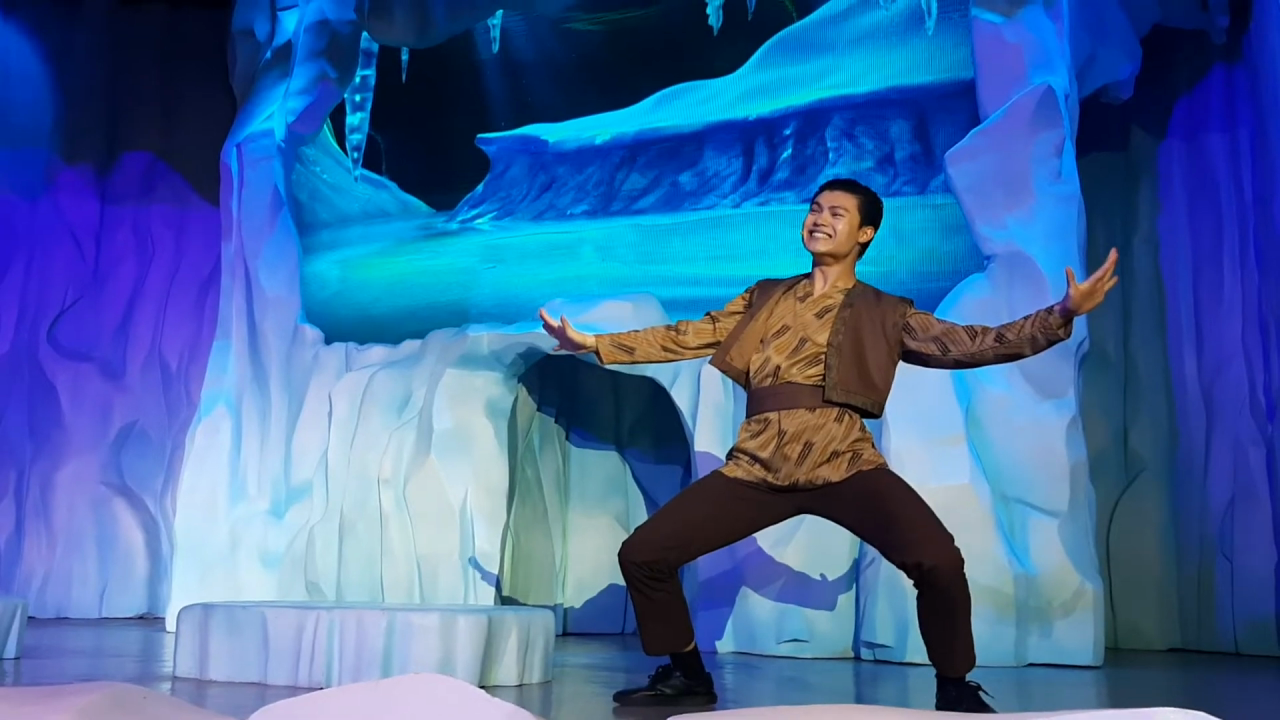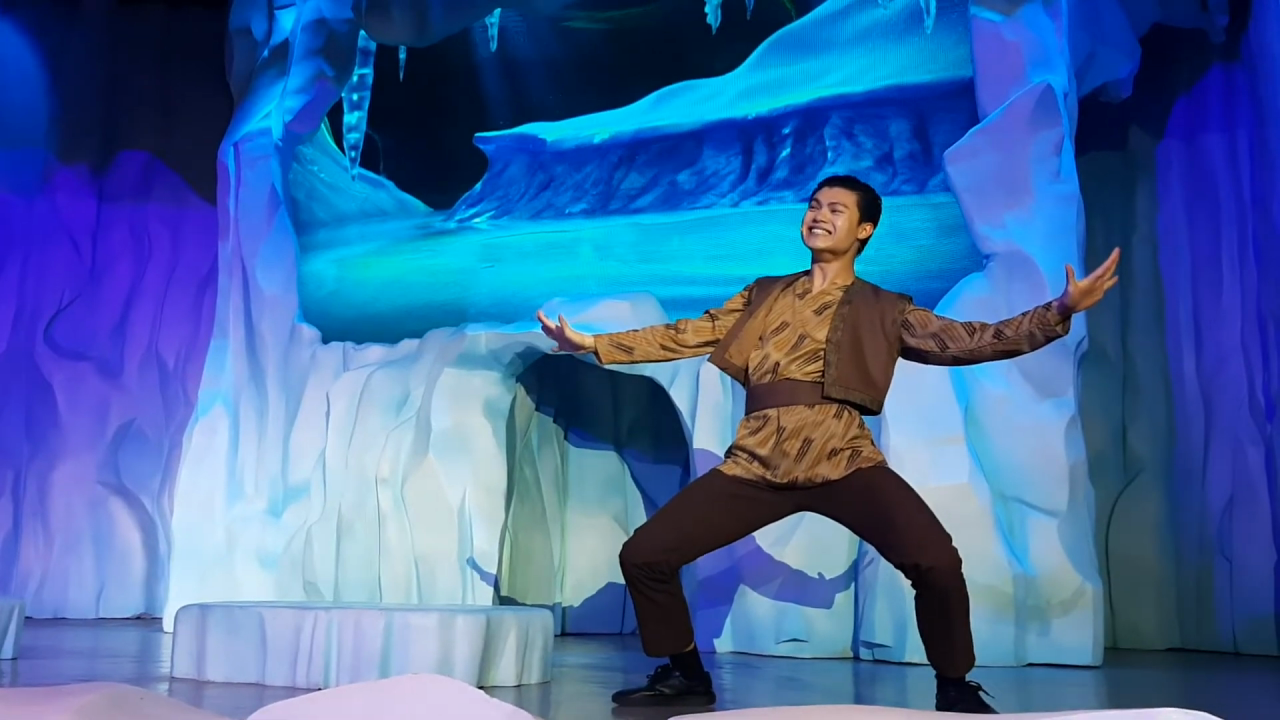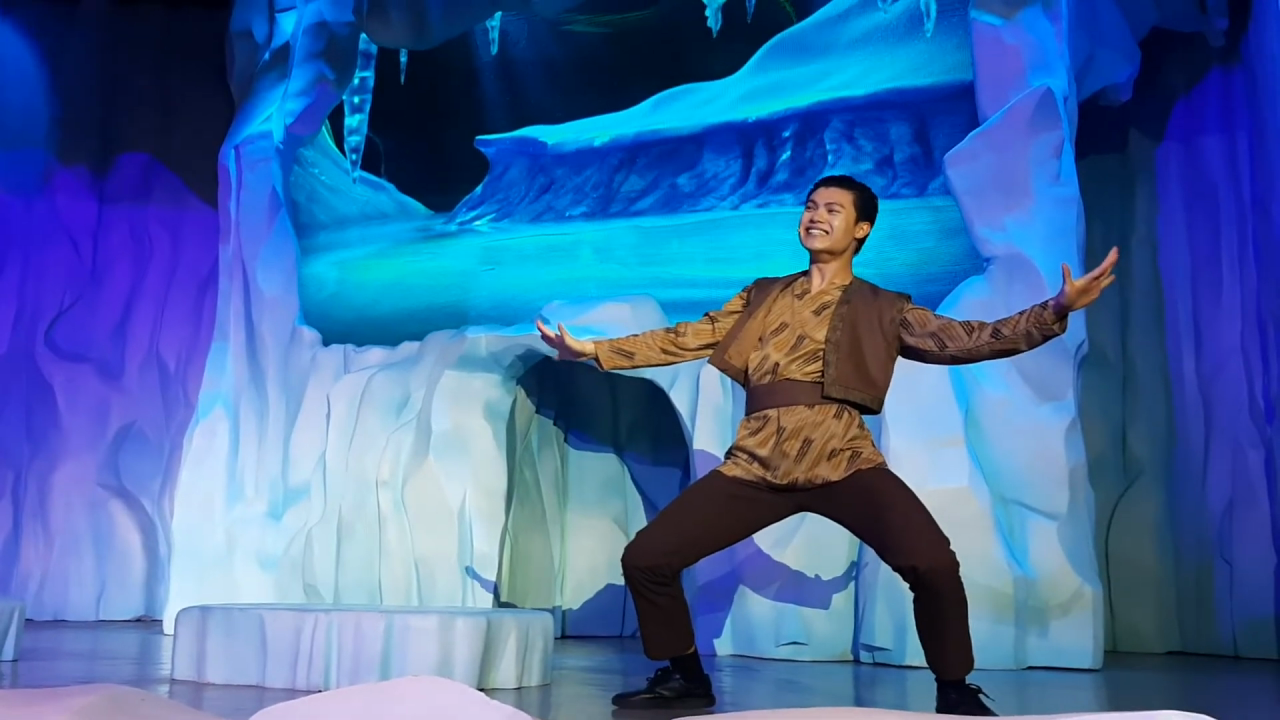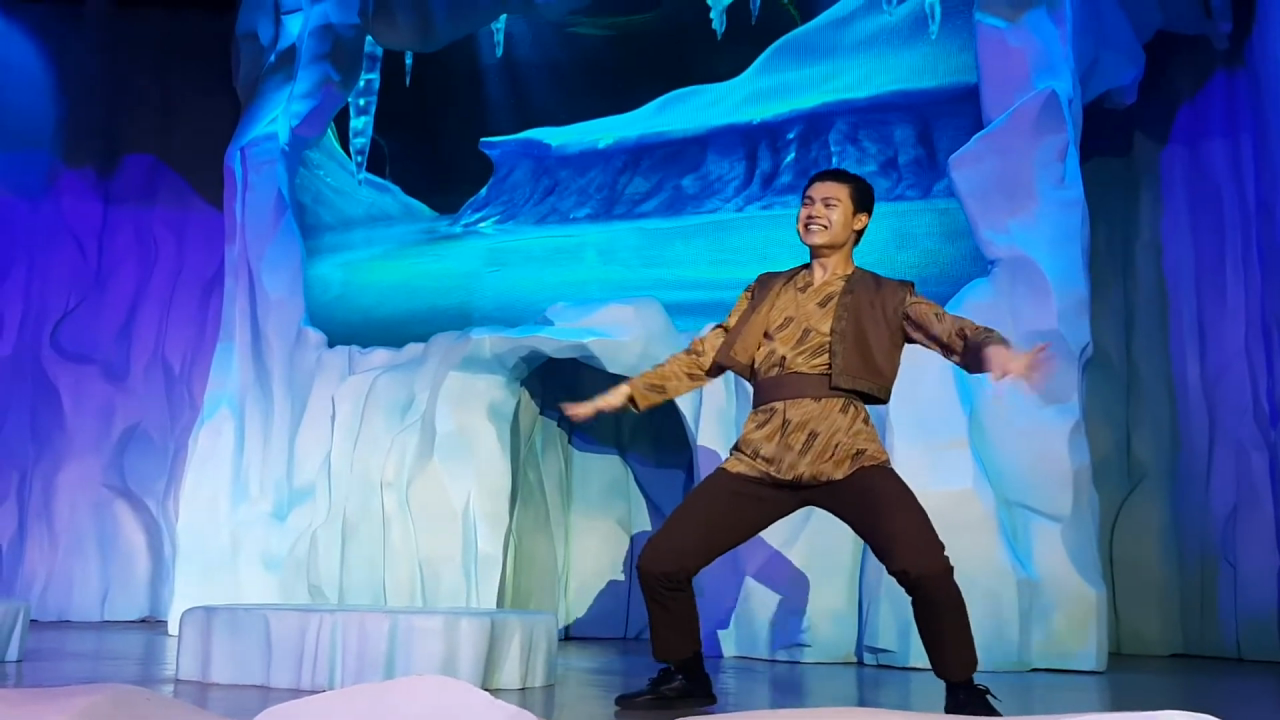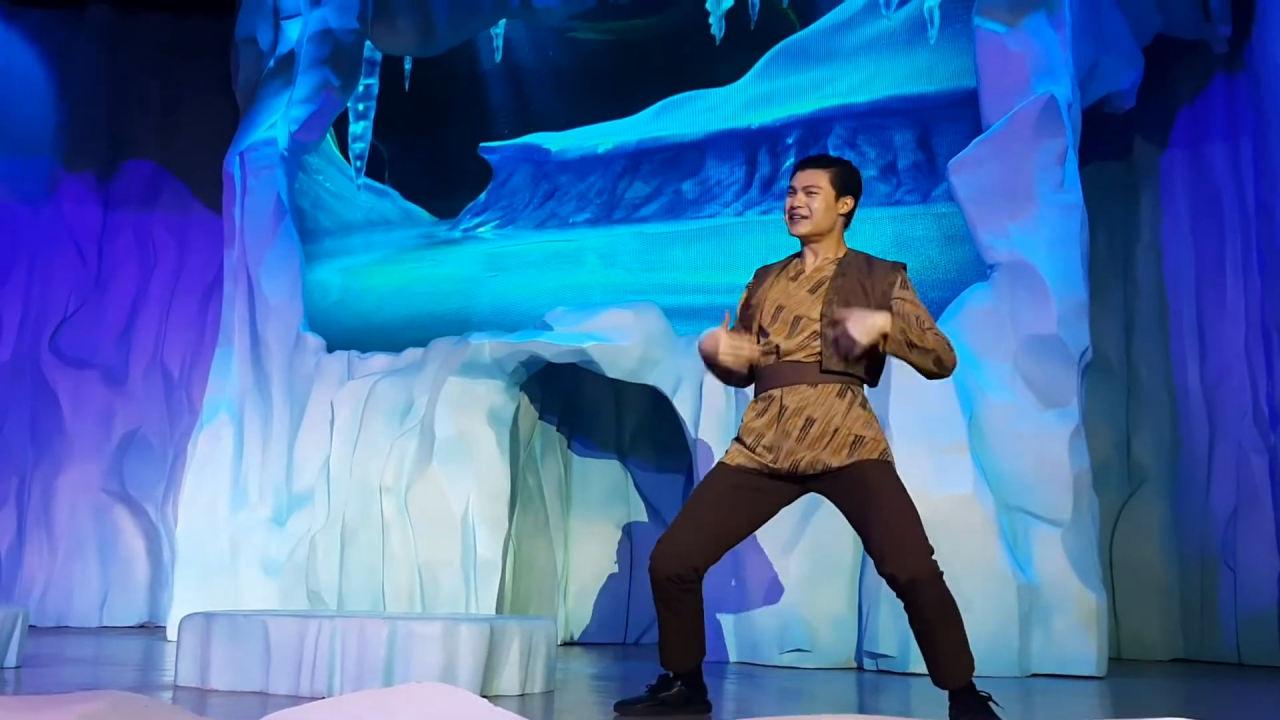
dt=0.3s
person 1, frame 1
left shoulder: (886, 314)
right shoulder: (764, 298)
left elbow: (970, 344)
right elbow: (688, 337)
left wrist: (1062, 314)
right wrist: (593, 343)
left hip: (843, 464)
right hip: (756, 467)
left knee: (940, 562)
right knee: (642, 554)
left ankle: (955, 688)
right ankle: (687, 676)
person 1, frame 2
left shoulder: (885, 311)
right shoulder: (763, 295)
left elbow: (967, 341)
right elbow: (686, 336)
left wrist: (1060, 311)
right wrist: (591, 343)
left hip: (842, 460)
right hip: (754, 464)
left knee: (937, 562)
right knee: (643, 555)
left ankle: (954, 688)
right ankle: (685, 675)
person 1, frame 3
left shoulder: (883, 309)
right shoulder: (761, 296)
left elbow: (967, 339)
right elbow: (686, 339)
left wrist: (1056, 310)
right wrist: (591, 349)
left hip: (841, 460)
right hip: (754, 464)
left knee: (933, 564)
right knee: (645, 558)
person 1, frame 4
left shoulder: (888, 298)
right shoulder: (767, 290)
left elbow: (961, 337)
right elbow: (707, 355)
left wrist: (997, 351)
right wrist: (626, 392)
left hip: (847, 455)
right hip: (761, 458)
left knee: (926, 568)
right knee: (658, 564)
person 1, frame 5
left shoulder: (879, 277)
right shoulder: (767, 279)
left elbow: (941, 360)
right elbow: (740, 371)
left wrist: (888, 325)
right wrist: (714, 346)
left hip: (846, 439)
right hip: (763, 442)
left knee: (913, 570)
right knee: (671, 562)
